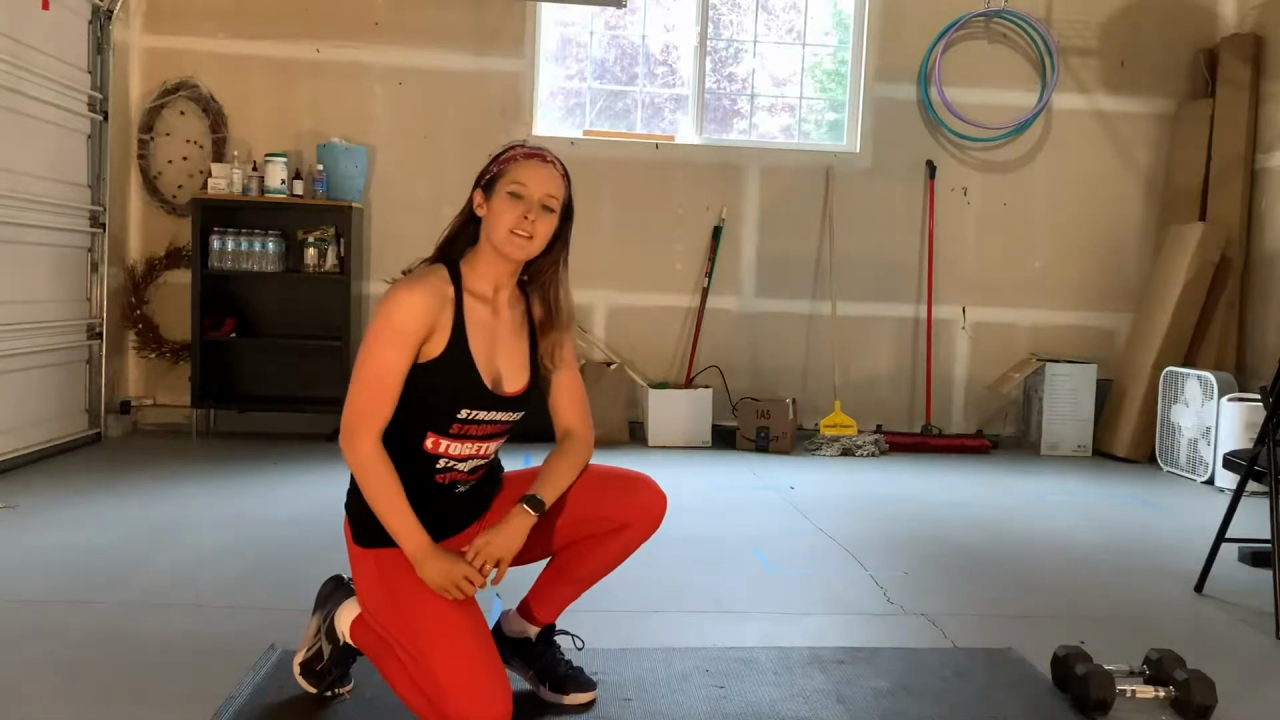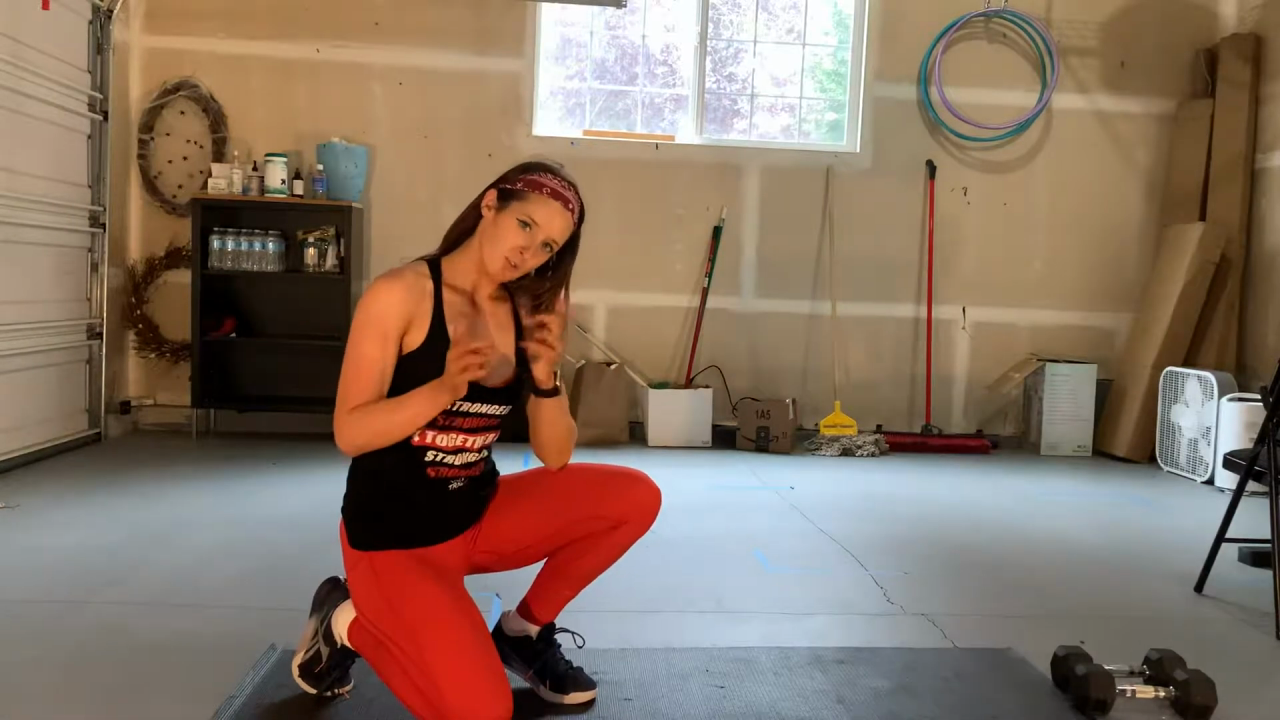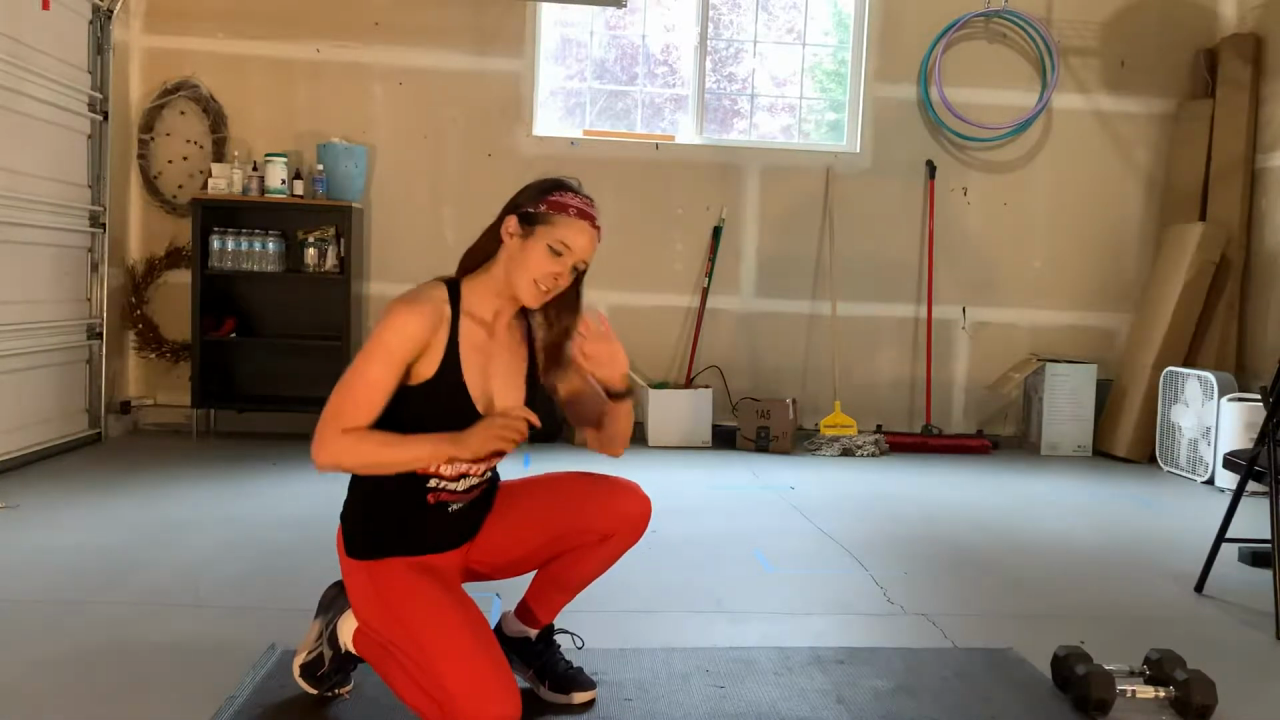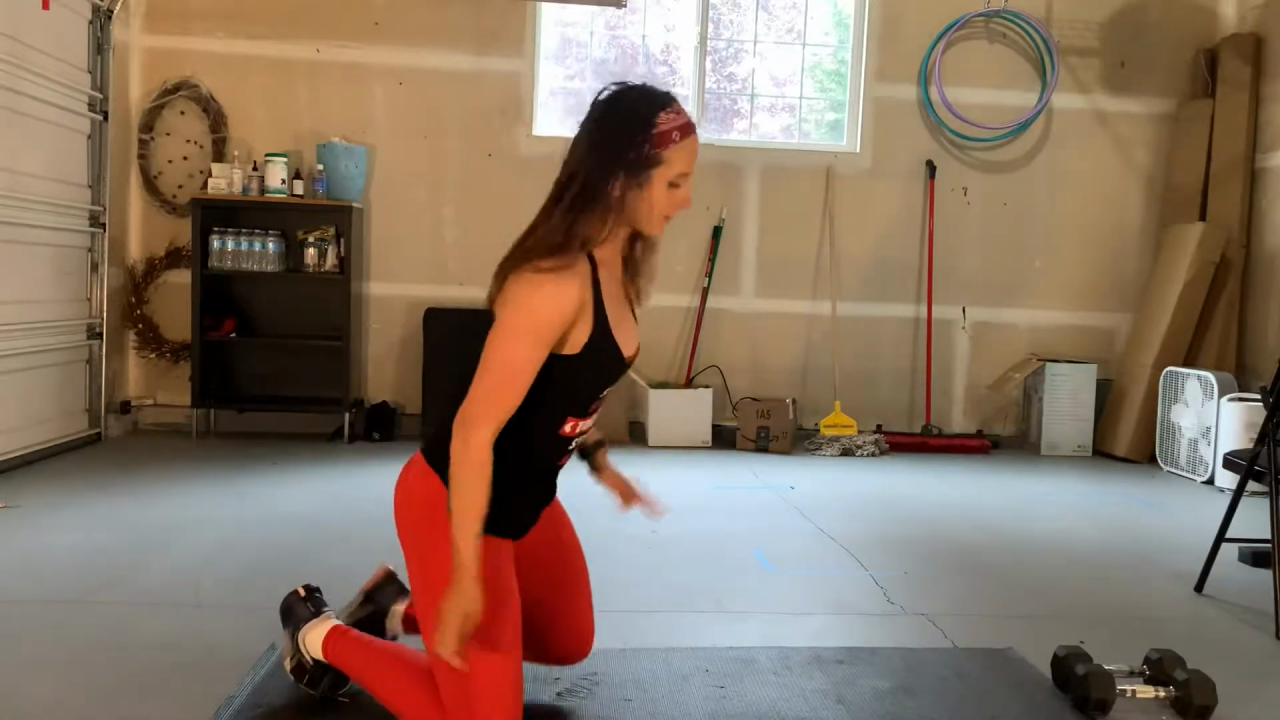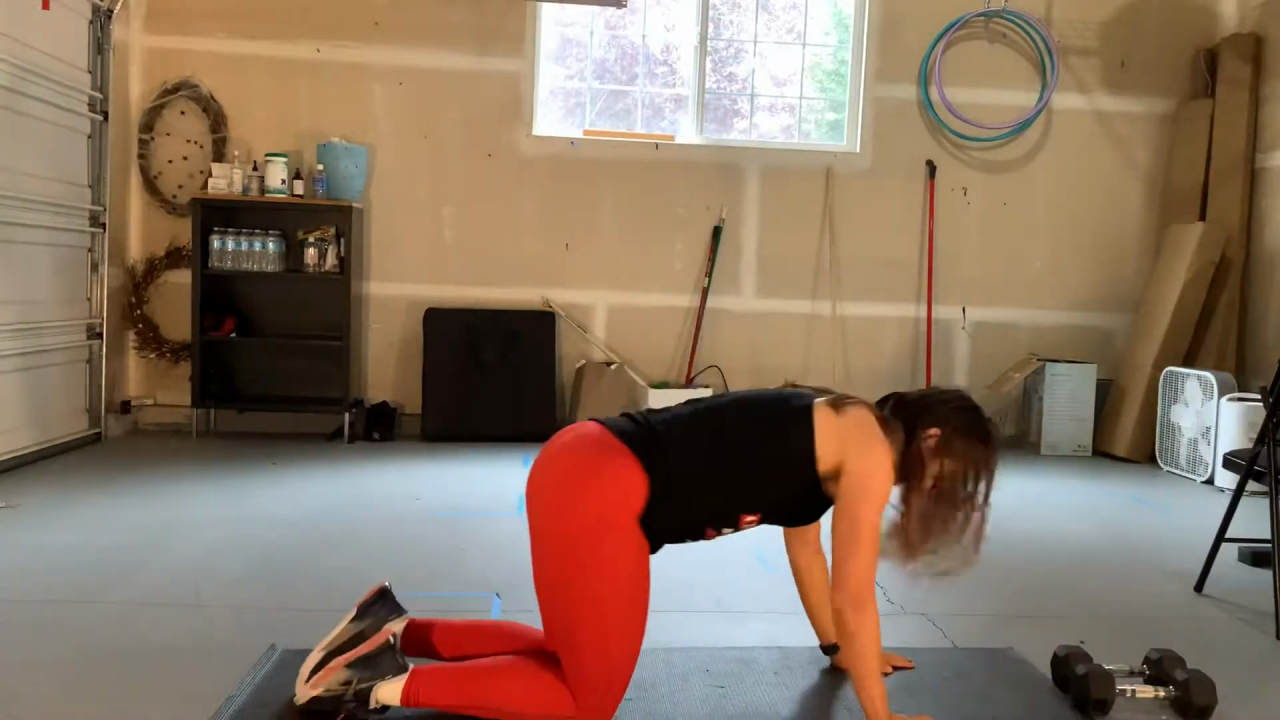
dt=1s
person 1, frame 1
left shoulder: (543, 314)
right shoulder: (422, 298)
left elbow: (576, 434)
right elbow: (358, 437)
left wrist: (521, 520)
right wrist: (423, 553)
left hip: (485, 509)
right hip: (399, 529)
left knee: (641, 502)
left ankle: (524, 630)
right ankle: (350, 619)
person 1, frame 2
left shoulder: (527, 314)
right shoulder: (400, 294)
left elbow: (555, 457)
right elbow: (349, 432)
left wrist: (545, 379)
right wrist: (445, 389)
left hip: (479, 513)
right hip: (393, 534)
left knee: (635, 497)
left ankle: (525, 631)
right ankle: (347, 623)
person 1, frame 3
left shoulder: (545, 335)
right shoulder: (420, 318)
left elbow: (610, 441)
right elbow: (330, 446)
left wrist: (616, 386)
right wrist: (458, 443)
left hip: (478, 525)
right hip: (391, 549)
left knee: (625, 507)
left ankle: (523, 633)
right ankle: (353, 632)
person 1, frame 4
left shoulder: (618, 262)
right shoulder: (557, 280)
right elbow: (475, 430)
left wrist: (598, 460)
right wrist: (466, 577)
left hip: (525, 496)
right hip: (456, 504)
left knee: (570, 644)
left ankle: (402, 608)
right ankle: (321, 633)
person 1, frame 5
left shoulder: (834, 430)
right shoulder: (871, 448)
left elbow: (805, 549)
right elbow: (854, 600)
left wrist: (837, 648)
left hip: (577, 468)
right hip: (599, 496)
left knee: (578, 659)
left ankle: (394, 631)
